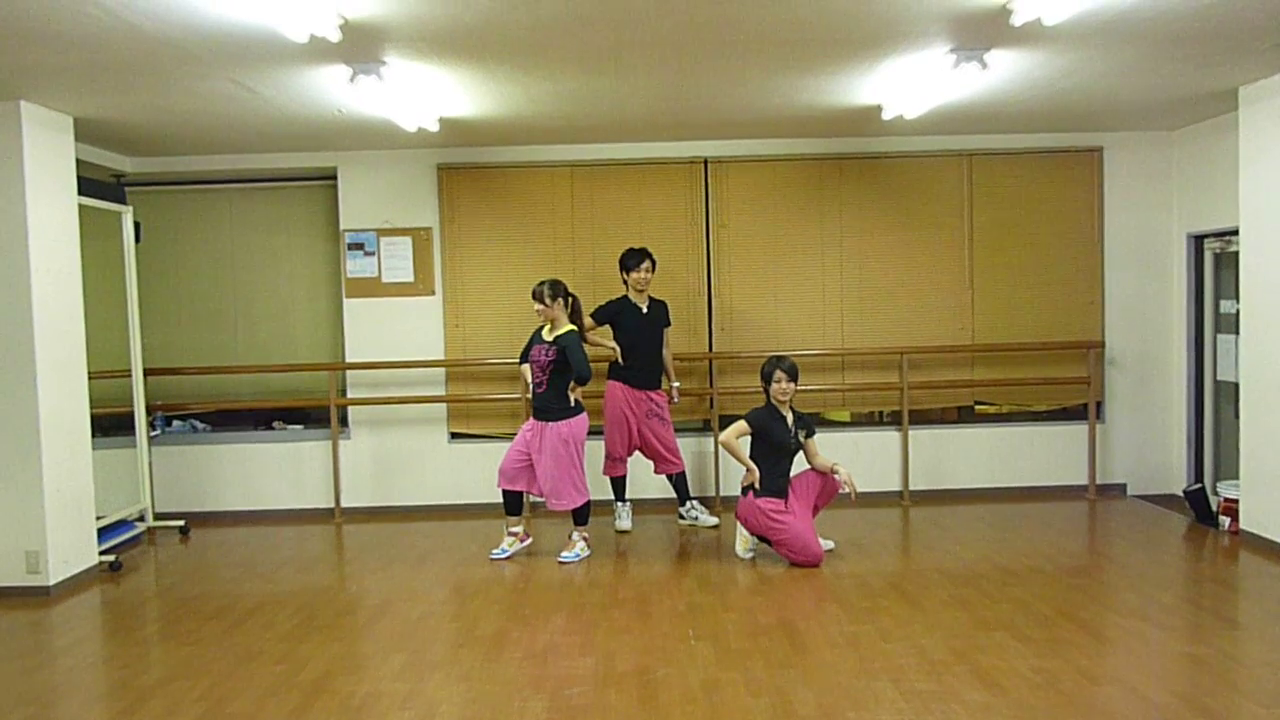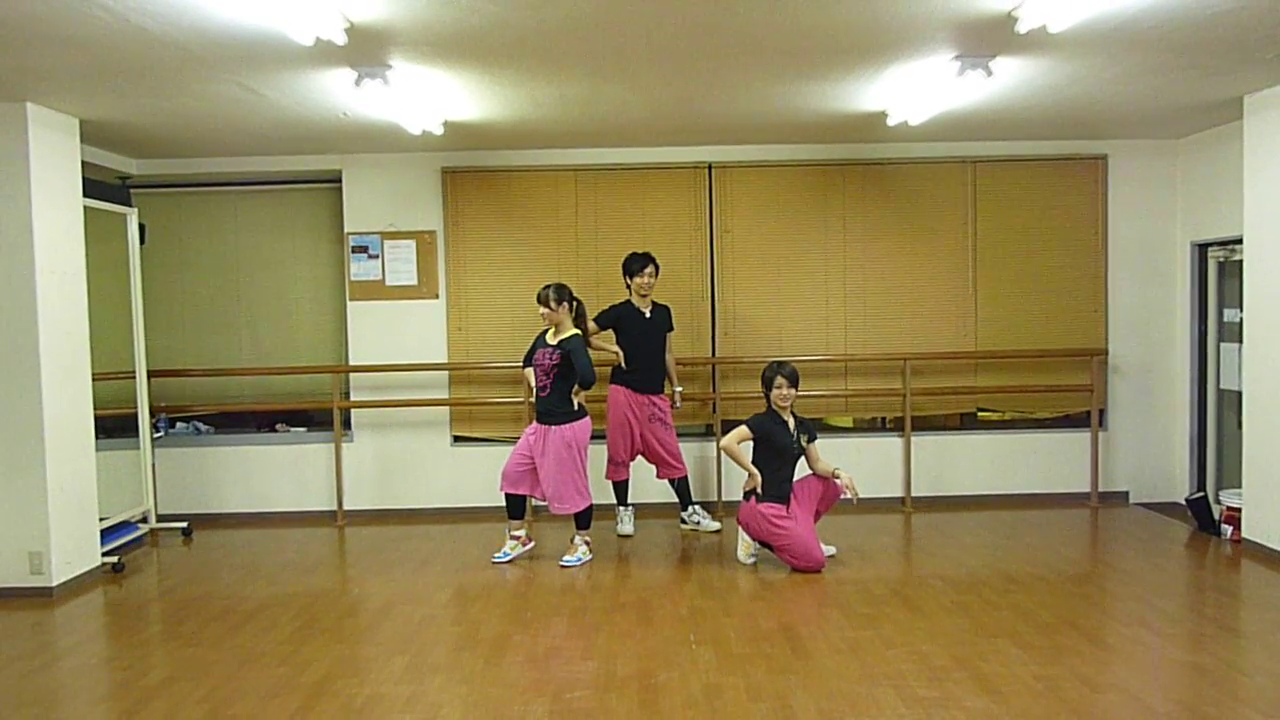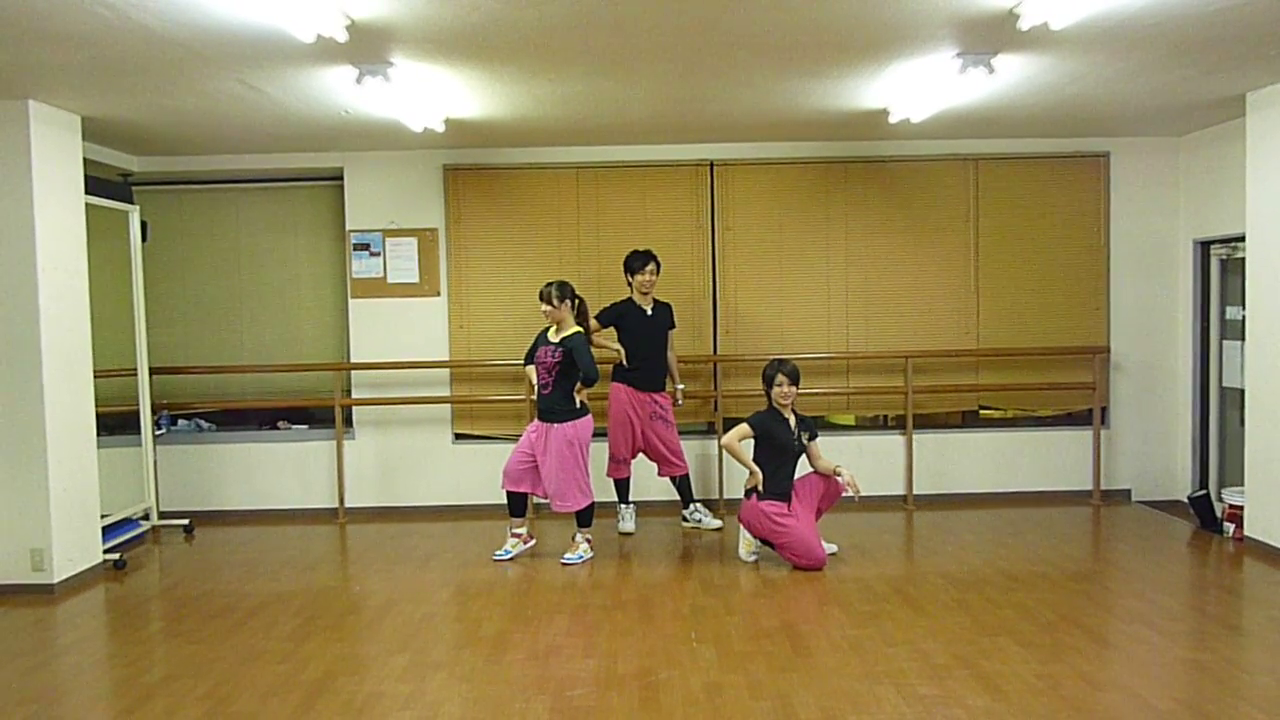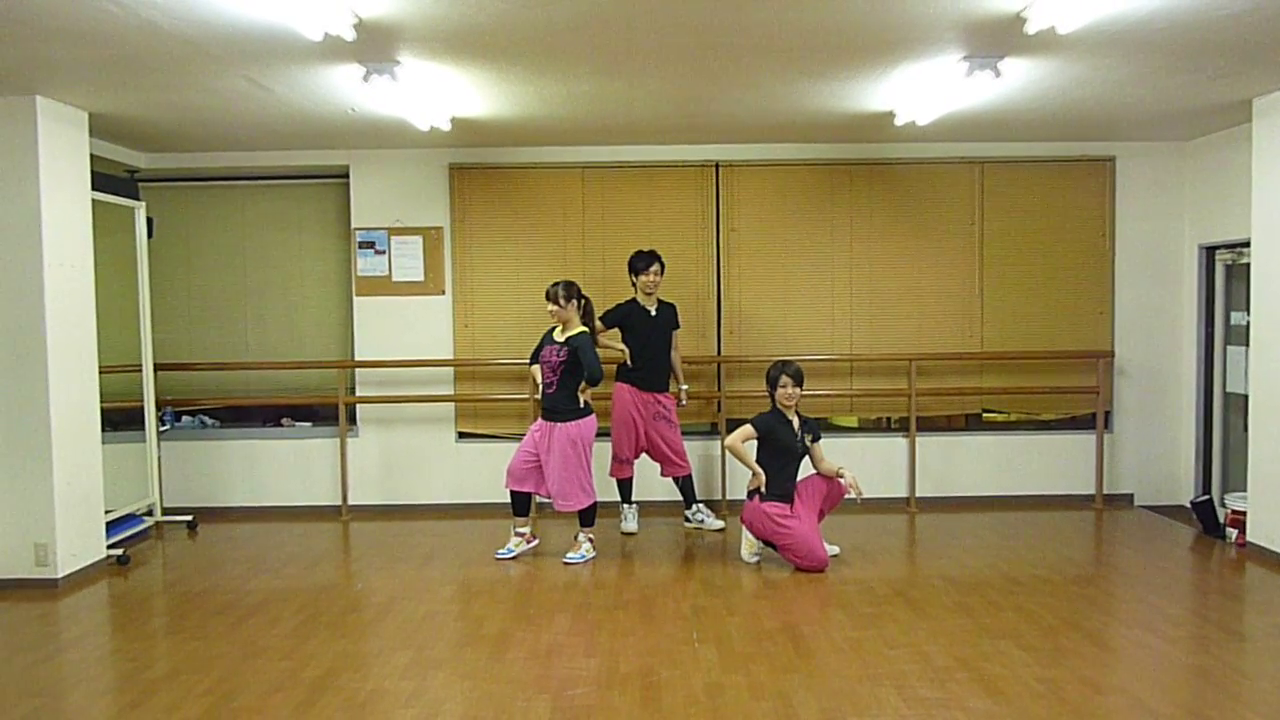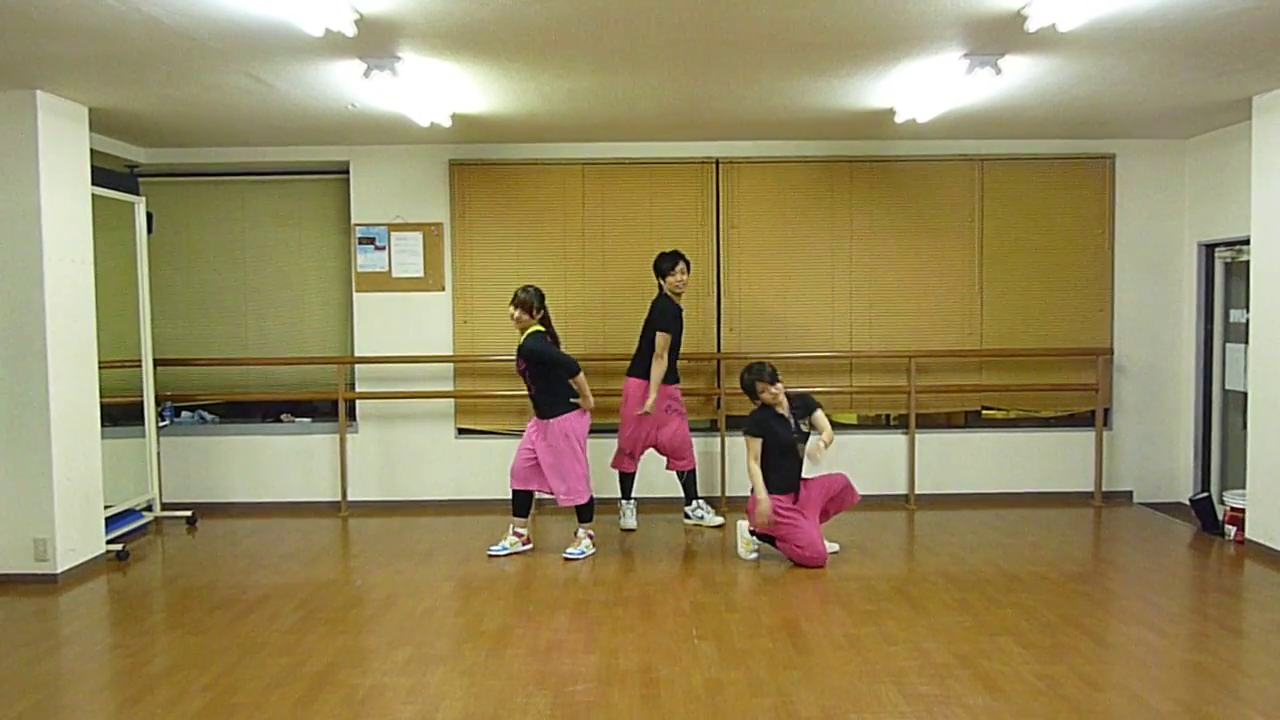
dt=1s
person 1, frame 1
left shoulder: (660, 308)
right shoulder: (615, 308)
right elbow: (580, 331)
left wrist: (674, 383)
right wrist: (610, 344)
left hip: (652, 390)
right hip: (621, 388)
left knee: (668, 449)
right knee: (618, 449)
left ankle: (687, 507)
right ankle: (622, 507)
person 1, frame 2
left shoulder: (663, 312)
right shoulder: (618, 312)
right elbow: (583, 336)
left wrist: (676, 388)
right wrist: (613, 348)
left hip: (655, 395)
right hip: (624, 392)
left knee: (671, 453)
right knee: (621, 452)
left ankle: (688, 511)
right ankle: (624, 511)
person 1, frame 3
left shoulder: (665, 310)
right shoulder: (620, 310)
left wrist: (678, 385)
right wrist: (615, 347)
left hip: (657, 392)
right hip: (625, 390)
left knee: (672, 451)
right knee: (622, 450)
left ankle: (690, 509)
right ankle: (625, 509)
person 1, frame 4
left shoulder: (670, 311)
right shoulder: (624, 311)
left wrist: (682, 386)
right wrist: (619, 346)
left hip: (660, 393)
right hip: (629, 391)
left knee: (675, 451)
right knee: (625, 451)
left ankle: (693, 510)
right ankle: (628, 509)
person 1, frame 5
left shoulder: (671, 304)
right shoulder: (664, 308)
right elbow: (660, 355)
right wrist: (651, 395)
left hip: (668, 386)
right hip: (642, 383)
left knee: (682, 445)
right knee: (631, 446)
left ankle: (693, 506)
right ankle: (627, 504)
person 2, frame 1
left shoulder: (569, 338)
right shoulder: (539, 334)
left elbow: (583, 373)
right elbow: (524, 359)
left wrist: (571, 390)
left hip: (564, 422)
right hip: (538, 421)
left knee: (569, 480)
right knee: (509, 469)
left ankle: (580, 539)
right ankle: (515, 534)
person 2, frame 2
left shoulder: (574, 342)
right shoulder: (543, 338)
left elbow: (588, 377)
right elbow: (528, 362)
left wrist: (575, 394)
left hip: (568, 425)
right hip: (541, 424)
left knee: (572, 484)
right knee: (513, 473)
left ankle: (582, 543)
right ankle: (518, 537)
person 2, frame 3
left shoulder: (576, 340)
right shoulder: (545, 335)
left elbow: (591, 375)
right elbow: (529, 360)
left wrist: (577, 391)
right wrist: (536, 383)
left hip: (570, 423)
right hip: (542, 422)
left knee: (573, 482)
right knee: (514, 471)
left ankle: (584, 540)
right ankle: (519, 535)
person 2, frame 4
left shoulder: (582, 339)
right shoulder: (551, 335)
left elbow: (596, 374)
right elbow: (534, 360)
left wrist: (581, 391)
right wrist: (541, 383)
left hip: (574, 423)
right hip: (546, 421)
left knee: (576, 481)
right knee: (518, 470)
left ankle: (586, 540)
right ankle: (522, 535)
person 2, frame 5
left shoulder: (533, 342)
right shoulder: (531, 337)
left elbow: (569, 366)
right elbow: (558, 366)
left wrist: (586, 398)
left hip: (565, 418)
right hip: (542, 419)
left knee: (573, 477)
right knee: (521, 471)
left ankle: (585, 536)
right ankle: (519, 535)
person 3, frame 1
left shoulder: (802, 421)
right shoulder: (761, 416)
left elbow: (814, 459)
right elbow: (725, 438)
left wrist: (837, 468)
right wrist: (751, 467)
left hip: (785, 493)
right hip: (760, 500)
right knee: (811, 555)
left ankle: (799, 531)
right ankle: (756, 530)
person 3, frame 2
left shoulder: (804, 426)
right shoulder: (763, 421)
left elbow: (816, 464)
right elbow: (727, 443)
left wrist: (839, 473)
right wrist: (753, 472)
left hip: (787, 498)
right hip: (763, 505)
right knee: (814, 561)
left ankle: (801, 535)
right ankle: (759, 536)
person 3, frame 3
left shoulder: (805, 424)
right shoulder: (763, 419)
left elbow: (817, 462)
right elbow: (727, 441)
left wrist: (839, 470)
right wrist: (754, 470)
left hip: (788, 496)
right hip: (764, 503)
right knee: (815, 559)
left ankle: (802, 534)
right ankle: (759, 533)
person 3, frame 4
left shoulder: (808, 425)
right shoulder: (767, 421)
left elbow: (820, 463)
right elbow: (731, 442)
left wrist: (842, 472)
right wrist: (757, 471)
left hip: (791, 498)
right hip: (766, 505)
right knee: (817, 561)
left ankle: (803, 534)
right ankle: (762, 536)
person 3, frame 5
left shoulder: (804, 403)
right shoulder: (757, 419)
left elbow: (828, 432)
right elbow: (753, 461)
left wrist: (820, 445)
right wrist: (762, 499)
left hip: (797, 491)
right hip: (772, 497)
right knee: (815, 557)
left ankle: (805, 532)
right ankle: (756, 533)
